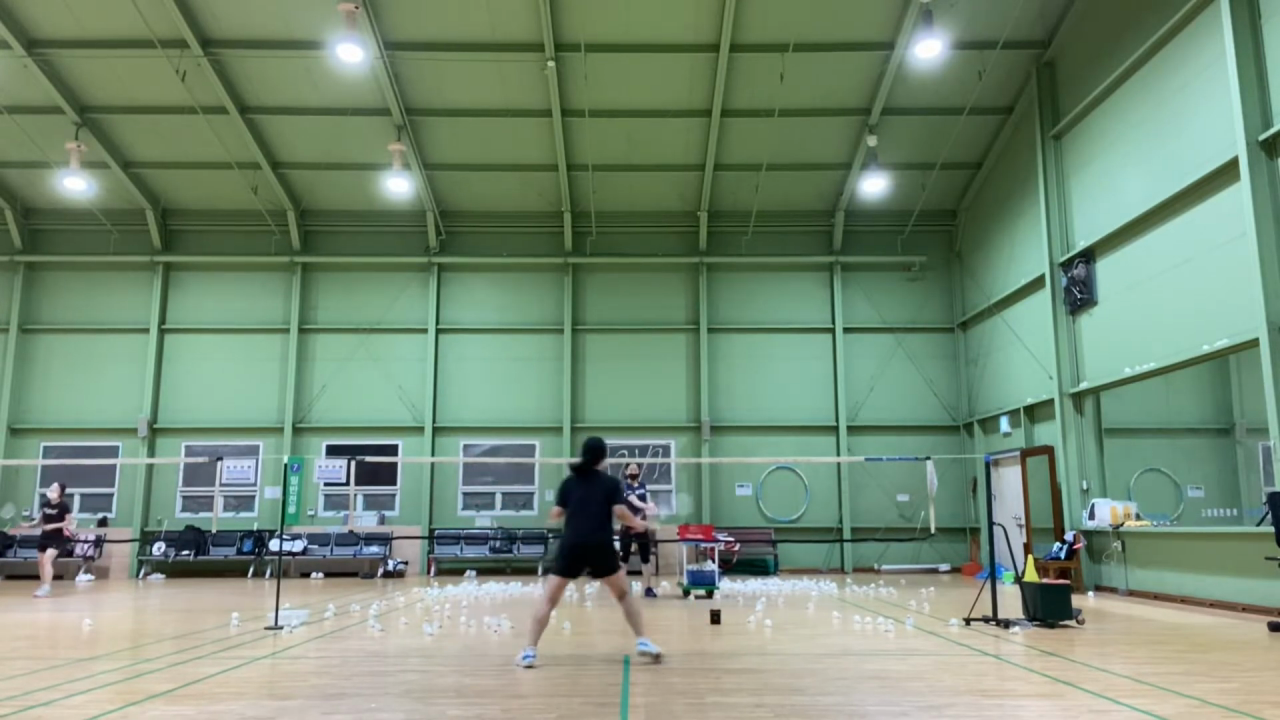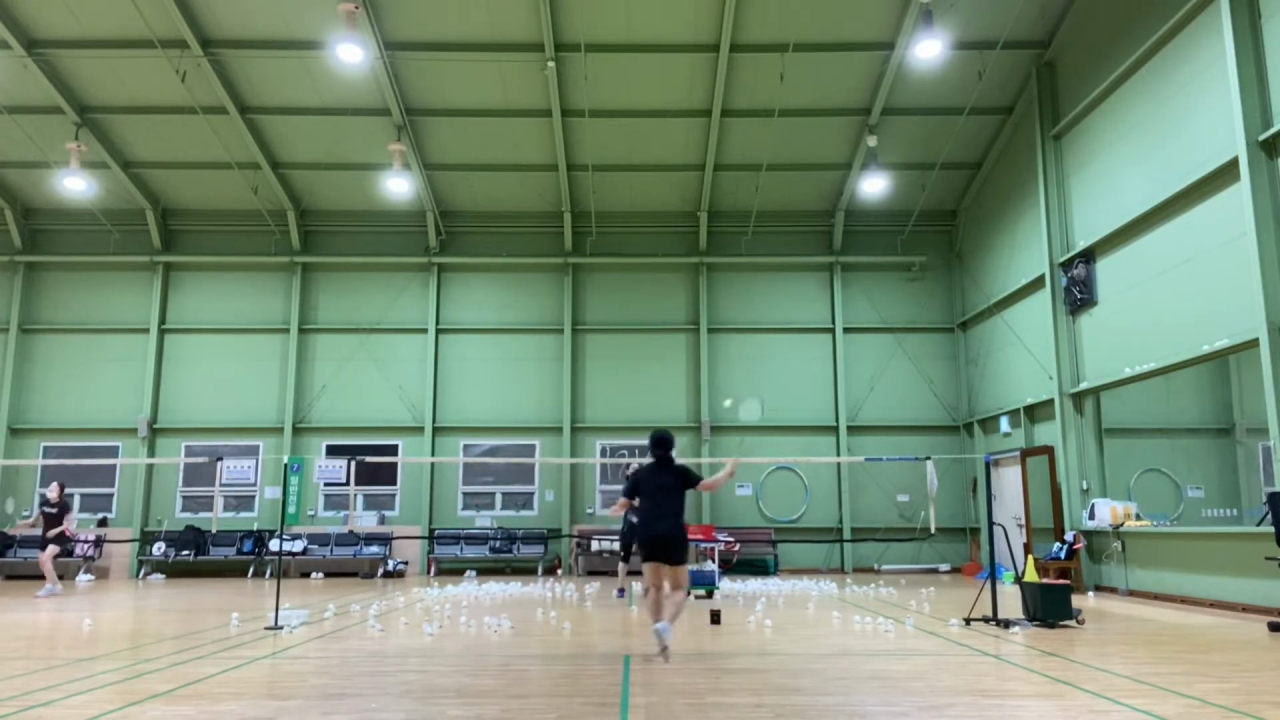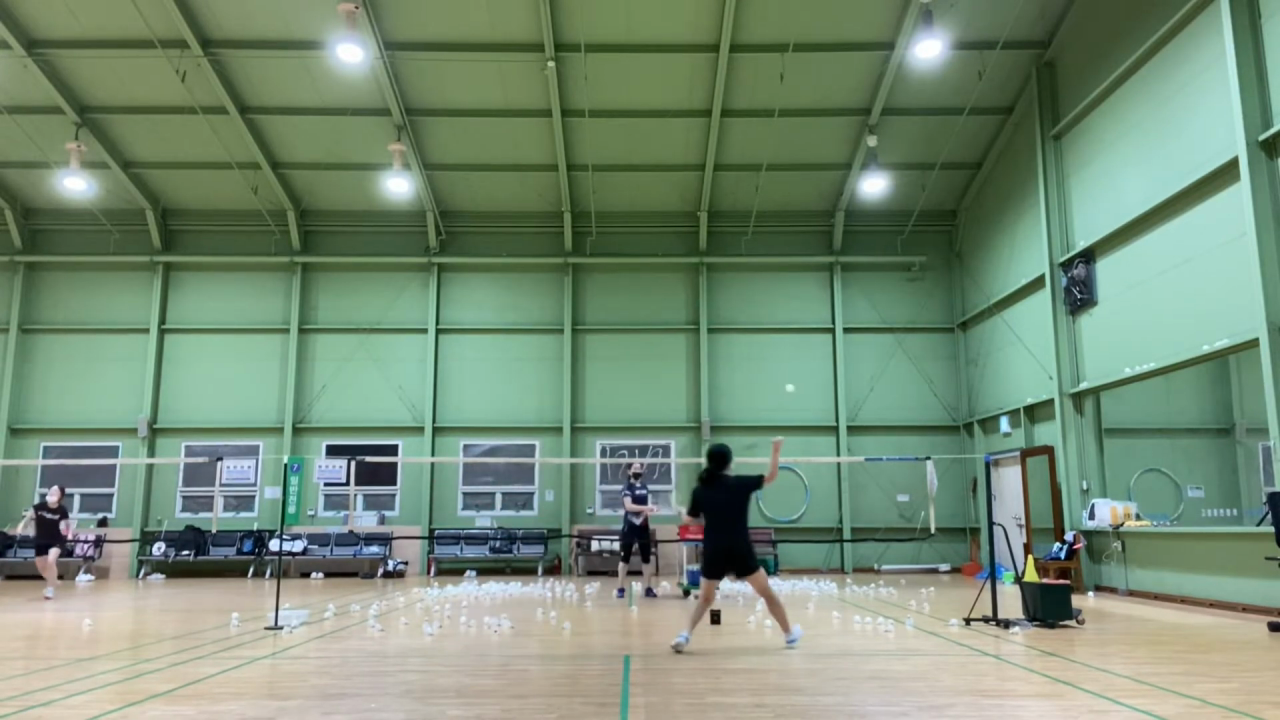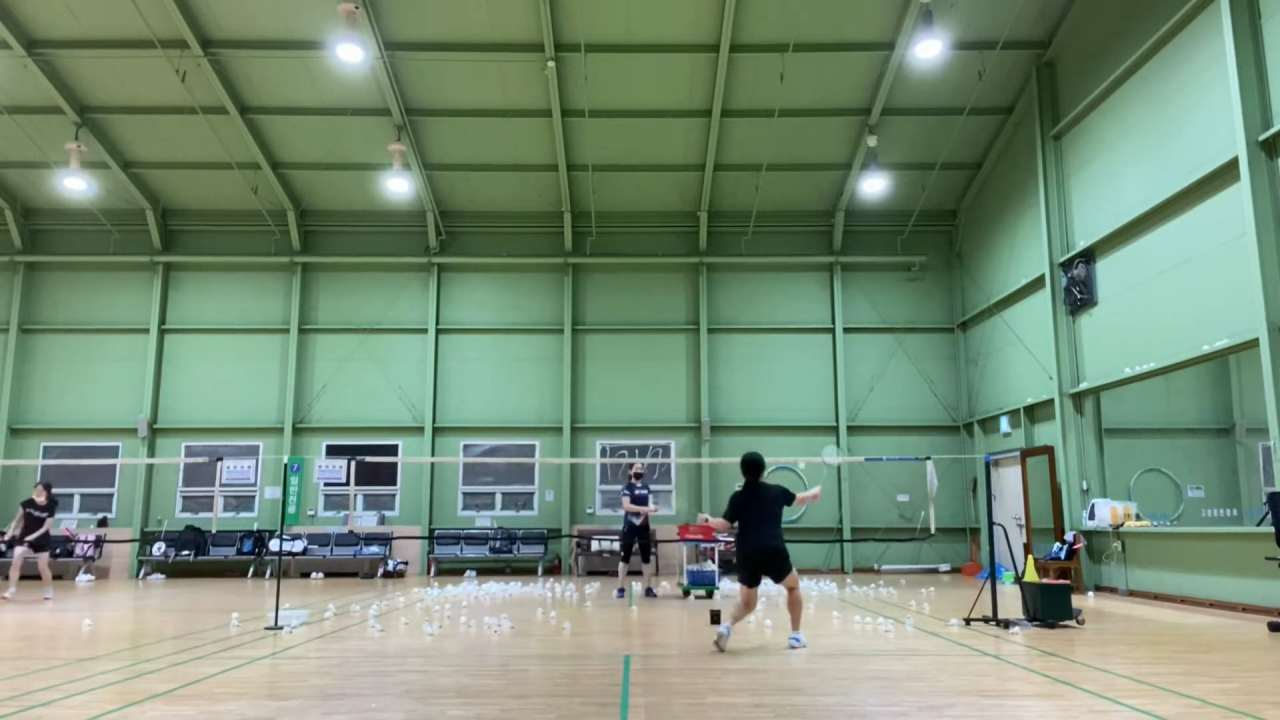
dt=0.3s
person 1, frame 1
left shoulder: (570, 482)
right shoulder: (611, 482)
left elbow: (556, 514)
right elbow: (621, 513)
left wrist: (552, 518)
right wrist: (639, 524)
left hip: (571, 546)
right hip: (601, 546)
left knee: (548, 600)
right knee: (624, 595)
left ankle: (530, 651)
right ankle: (642, 642)
person 1, frame 2
left shoulder: (639, 474)
right shoulder: (679, 471)
left elbow: (623, 504)
right elbow: (707, 485)
left wrist: (616, 509)
right wrist: (728, 471)
left hip: (646, 536)
right hip: (673, 535)
left knee: (653, 587)
right knee: (678, 590)
left ankle: (660, 625)
right ankle: (664, 626)
person 1, frame 3
left shoulder: (700, 490)
right shoulder: (740, 483)
left elbow: (689, 520)
right elbow: (770, 477)
left wrist: (694, 514)
right wrist: (776, 452)
left hip: (713, 552)
right hip: (740, 550)
left knee: (705, 598)
right knee: (766, 591)
left ankle: (686, 635)
right ankle: (789, 633)
person 1, frame 4
left shoulder: (738, 497)
right shoulder: (776, 491)
left elbow: (724, 525)
right elbow: (801, 498)
left wrist: (707, 519)
right wrist: (816, 492)
left hip: (748, 555)
right hip: (774, 552)
left knee: (748, 603)
right knee: (793, 587)
left ankle: (728, 626)
right ankle: (795, 635)
